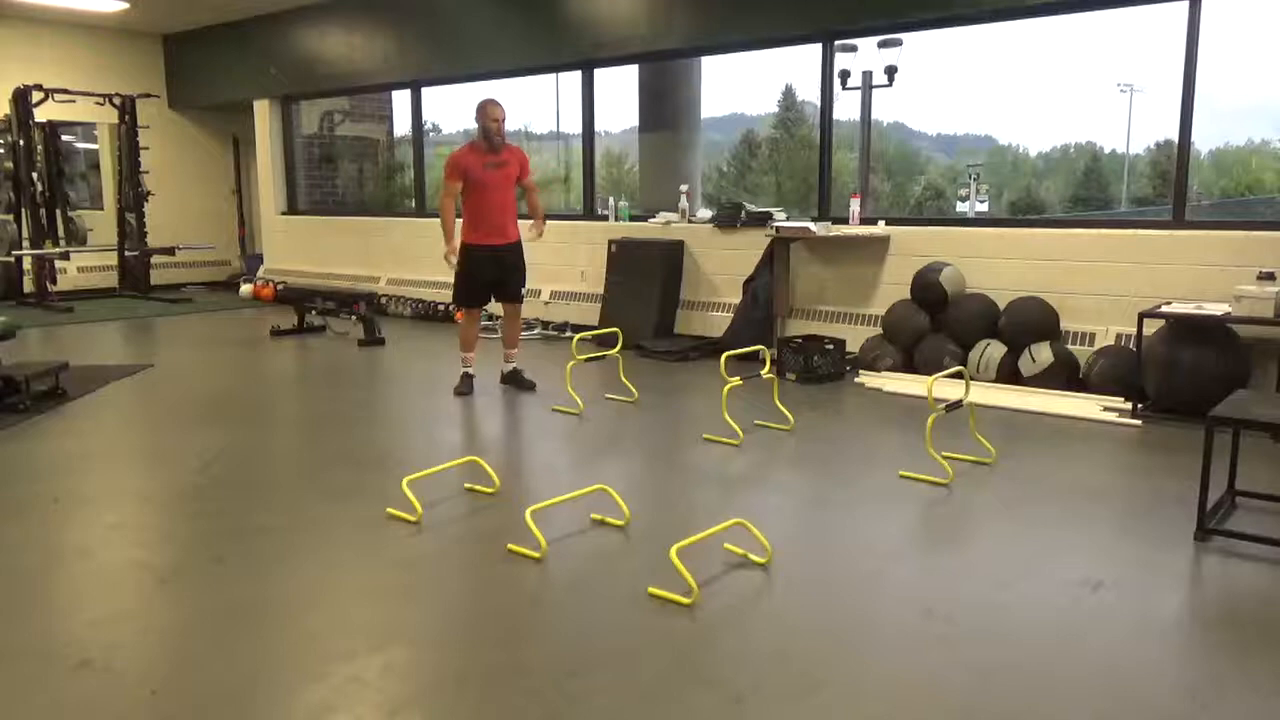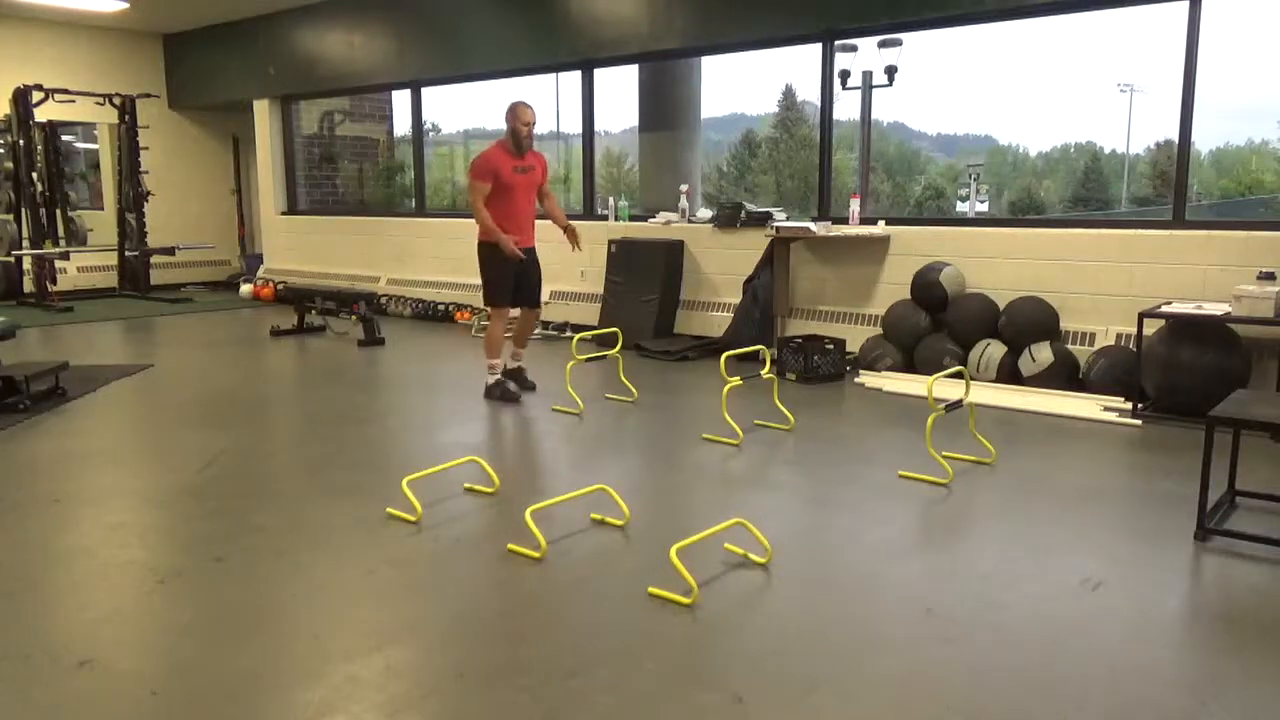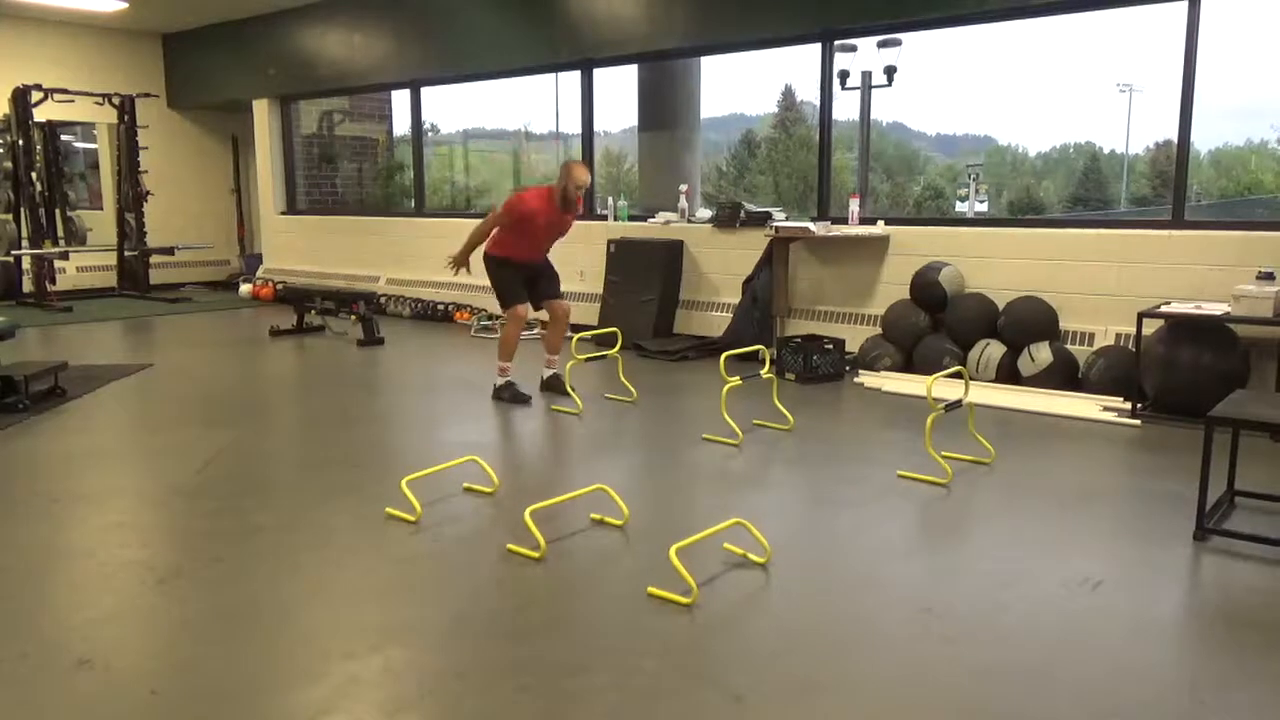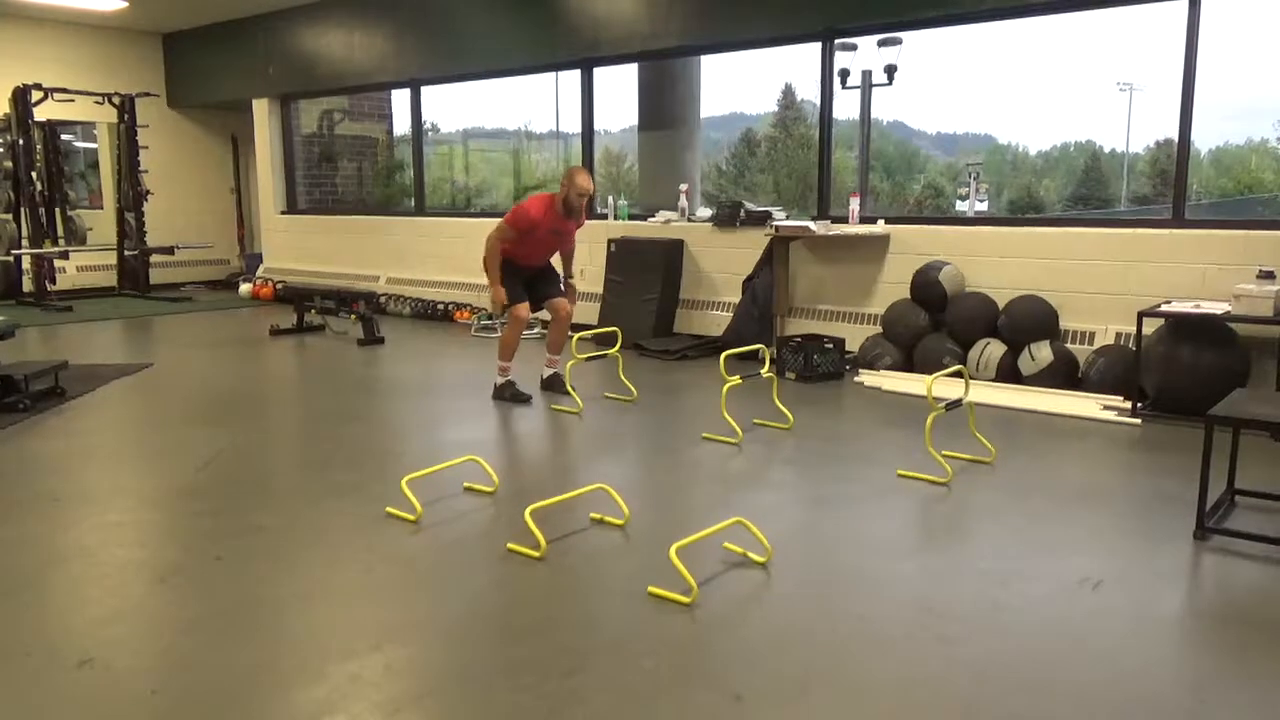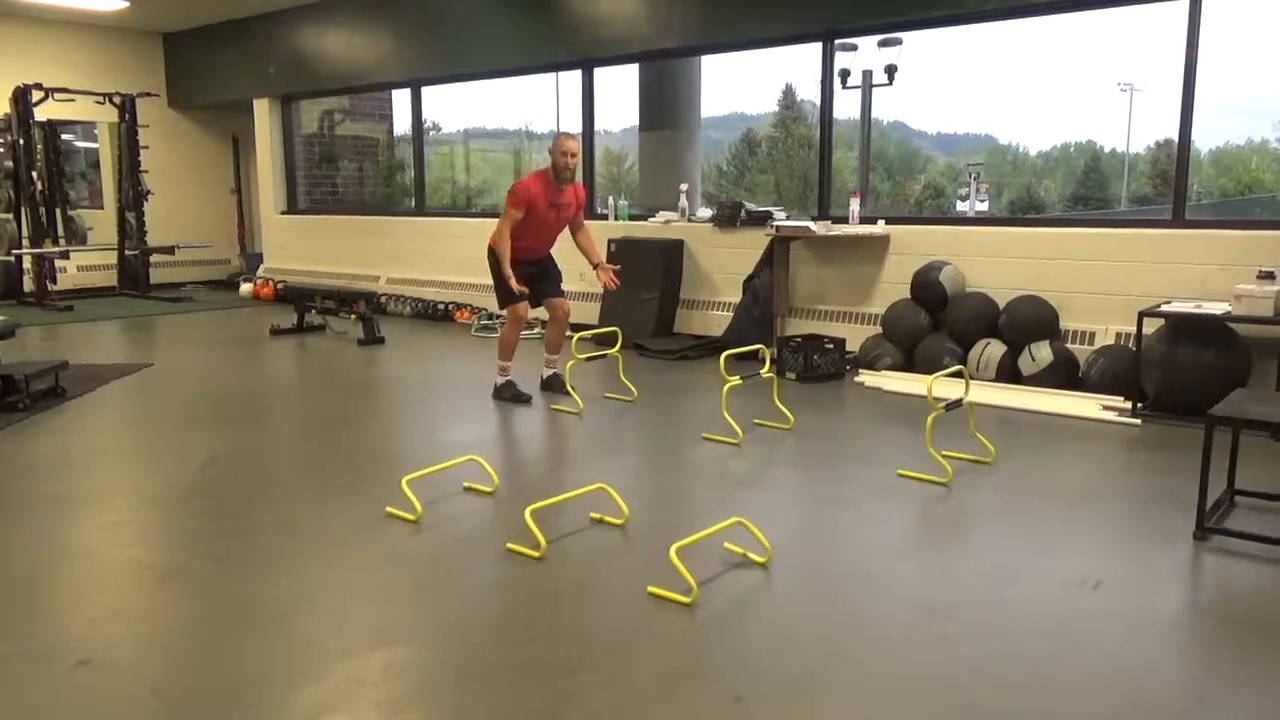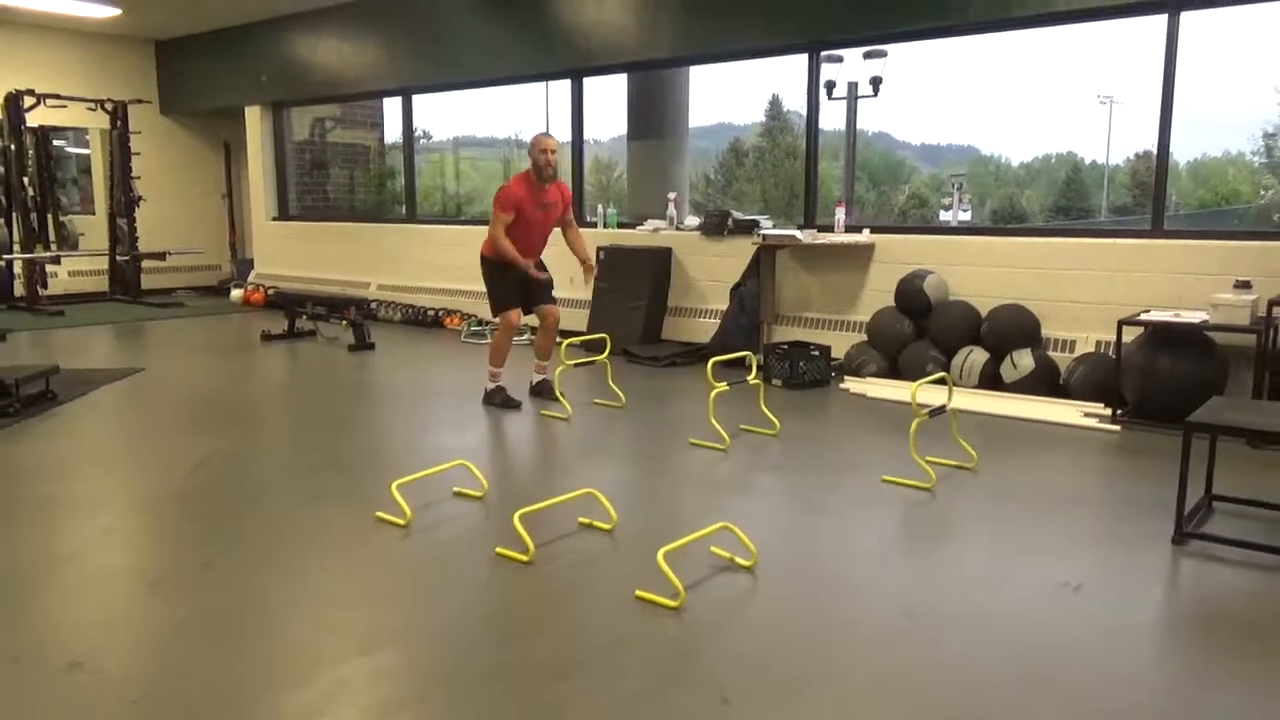
dt=0.7s
person 1, frame 1
left shoulder: (516, 155)
right shoulder: (460, 159)
left elbow: (529, 190)
right elbow: (448, 200)
left wrist: (538, 217)
right wrist: (449, 241)
left hip: (510, 245)
right hip: (476, 248)
left knee: (513, 307)
right knee: (471, 311)
left ankle: (510, 368)
right ankle: (467, 372)
person 1, frame 2
left shoulder: (538, 160)
right shoulder: (487, 160)
left elbow: (546, 197)
right elbow: (476, 204)
left wrist: (565, 226)
right wrist: (499, 238)
left hip: (526, 246)
right hip: (496, 247)
left knee: (531, 310)
right knee: (500, 312)
left ankle: (513, 365)
right ankle: (493, 380)
person 1, frame 3
left shoulder: (575, 207)
right shoulder: (528, 202)
right elbow: (488, 224)
right wrist: (464, 255)
left hip: (536, 260)
right hip: (503, 259)
left knee: (561, 311)
right knee: (519, 313)
left ankle: (550, 375)
right ankle: (502, 383)
person 1, frame 4
left shoulder: (578, 215)
right shoulder: (531, 211)
right elbow: (494, 240)
left wrist: (569, 279)
right wrist: (496, 286)
left hip: (538, 265)
right hip: (507, 264)
left knee: (563, 311)
right knee: (520, 315)
left ankle: (550, 374)
right ankle: (502, 383)
person 1, frame 5
left shoulder: (577, 193)
right shoulder: (527, 188)
left elbow: (579, 230)
right elbow: (503, 229)
left wrist: (598, 264)
right wrist: (507, 271)
left hip: (540, 257)
right hip: (509, 255)
left knee: (561, 311)
right knee: (519, 314)
left ankle: (550, 374)
right ankle: (502, 382)
person 1, frame 6
left shoulder: (562, 192)
right shoulder: (512, 191)
left elbow: (569, 227)
right elbow: (496, 235)
left wrist: (585, 259)
right wrist: (521, 264)
left hip: (533, 263)
right hip: (499, 262)
left knee: (551, 317)
right knee: (510, 321)
left ankle: (540, 380)
right ankle: (493, 387)
